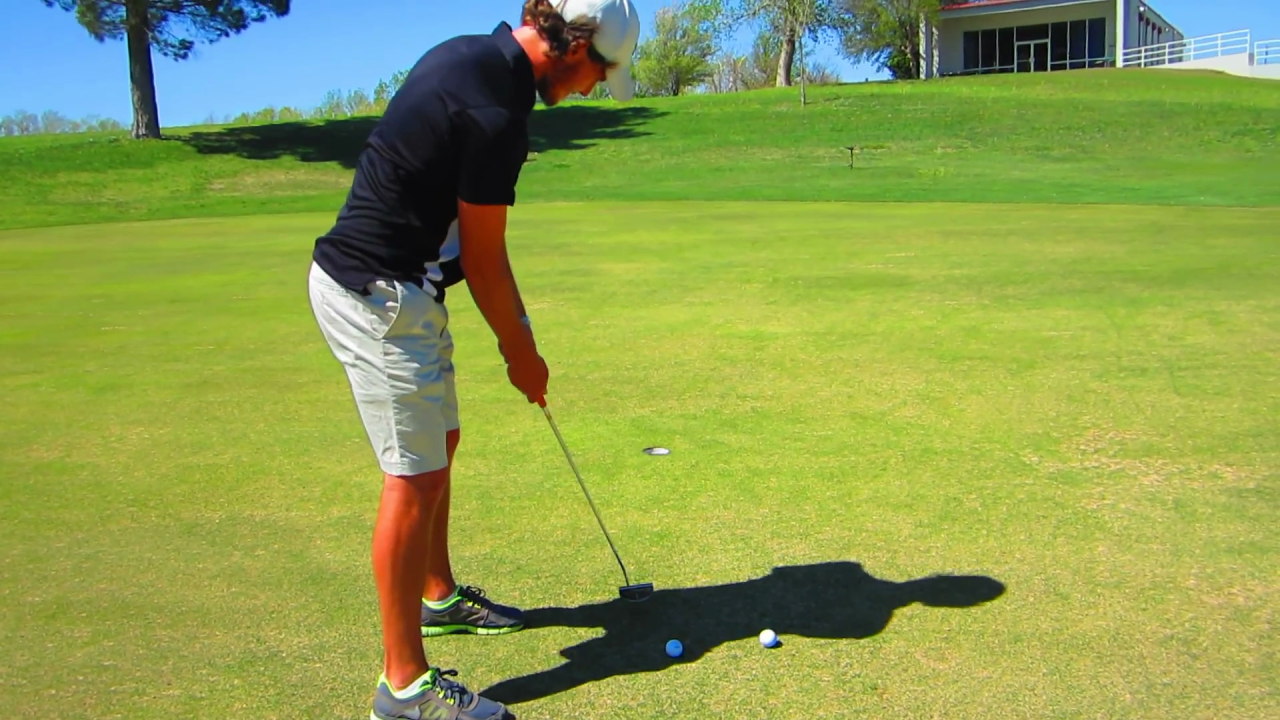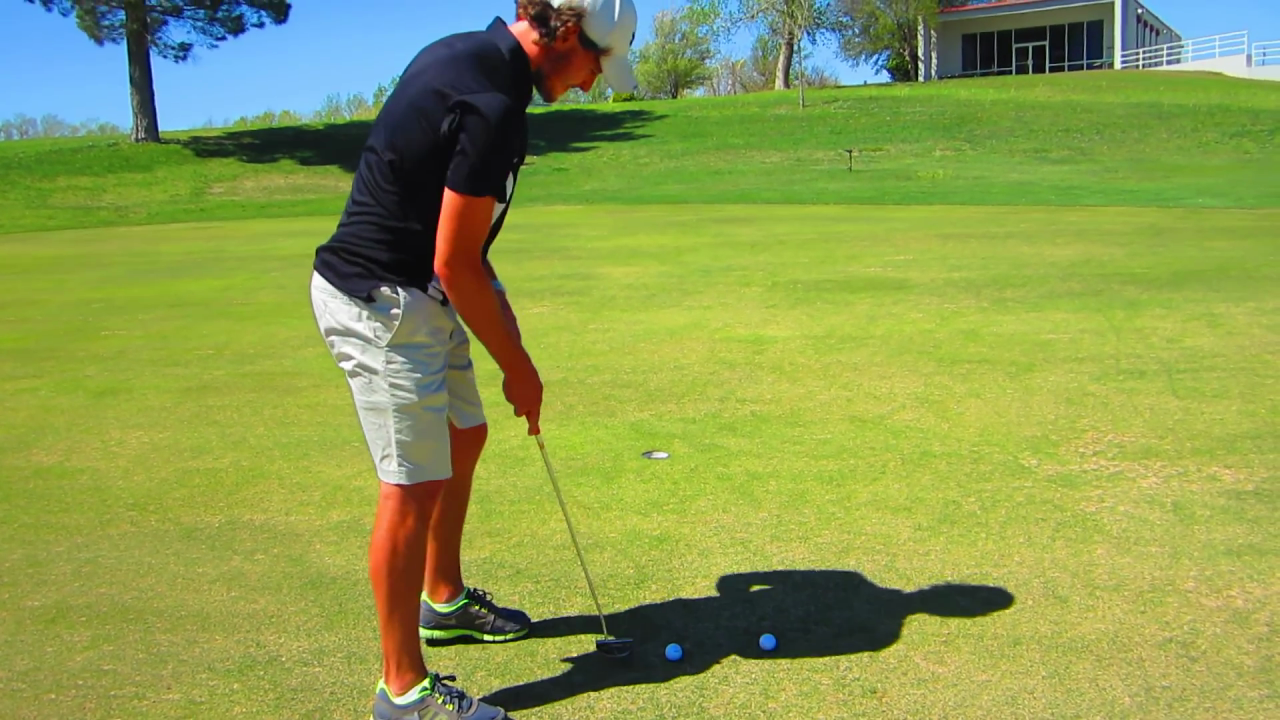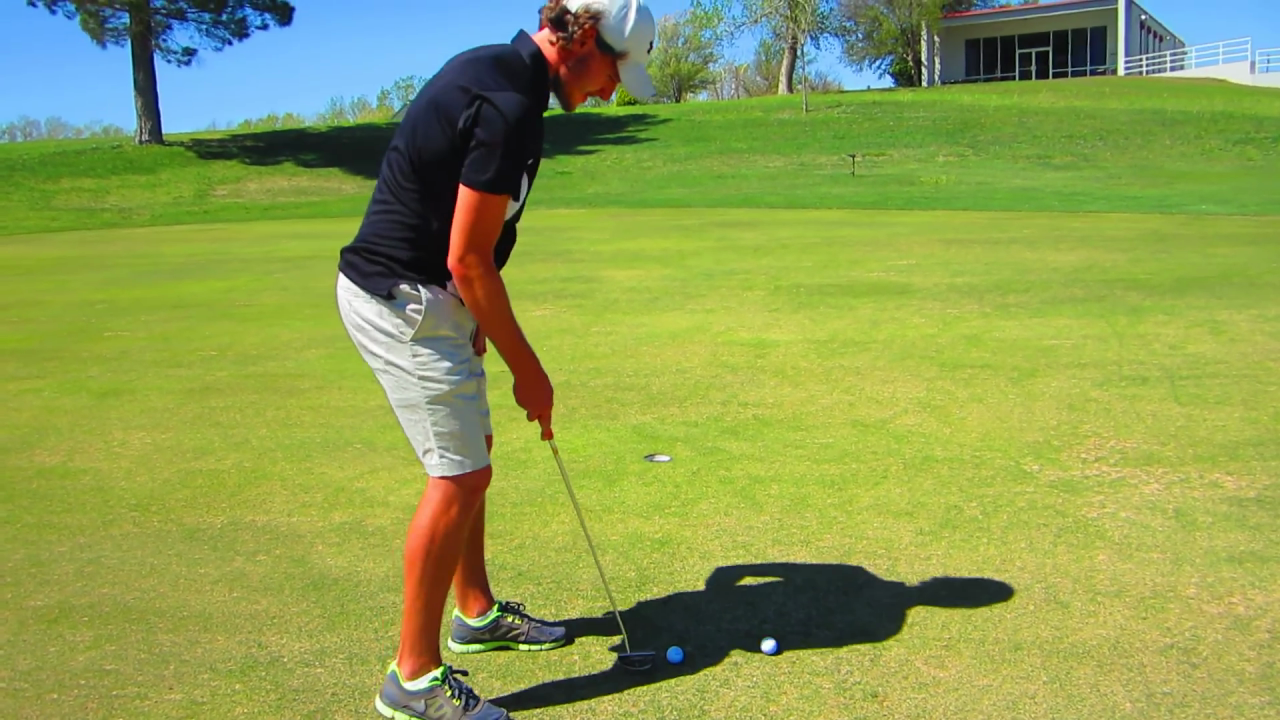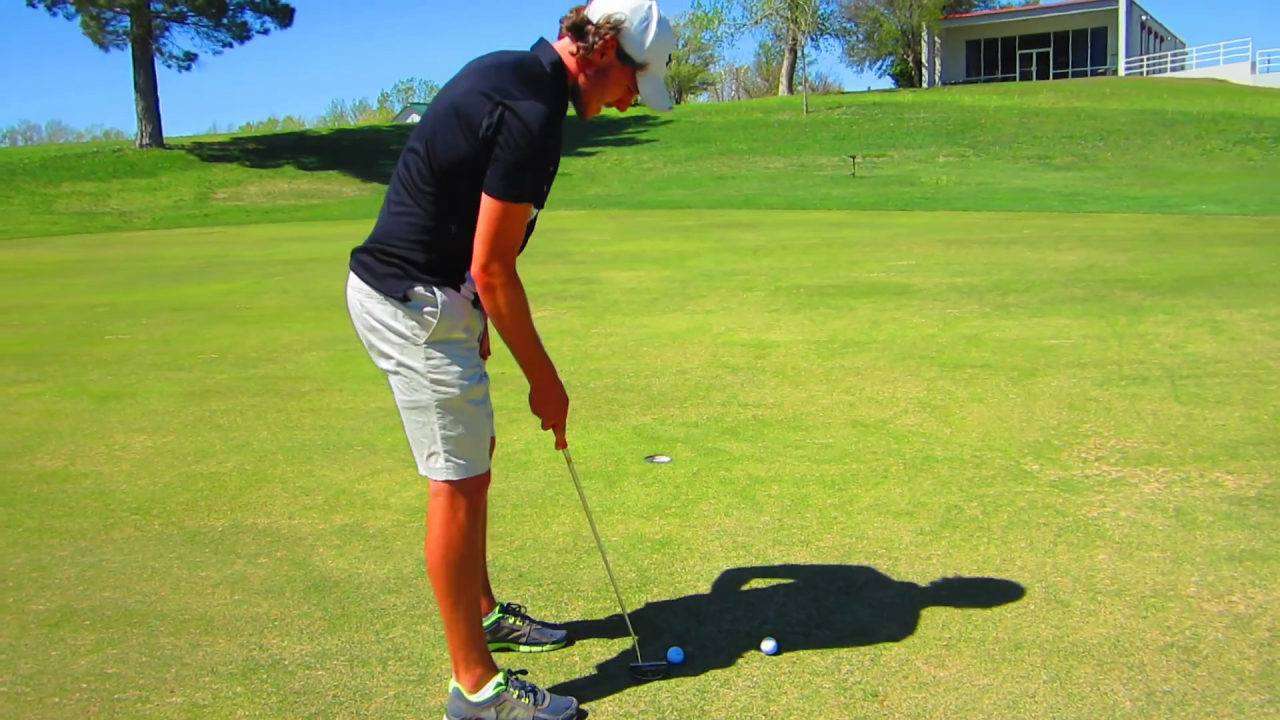
dt=0.3s
person 1, frame 1
right shoulder: (496, 113)
left elbow: (481, 234)
right elbow: (480, 264)
left wrist: (519, 320)
right wrist: (521, 354)
left hip: (397, 285)
right hip: (377, 295)
left knee: (437, 449)
right knee: (413, 476)
left ankle: (438, 596)
person 1, frame 2
right shoulder: (494, 105)
right elbow: (451, 264)
left wrist: (497, 307)
right wrist: (517, 364)
left hip: (405, 292)
right hip: (383, 302)
left knee: (463, 439)
right knee: (414, 486)
left ankle: (445, 599)
person 1, frame 3
left shoulder: (488, 67)
right shoulder: (510, 107)
right elbow: (469, 261)
left wrist: (468, 319)
right wrist: (526, 367)
left hip: (416, 289)
right hip: (402, 300)
left knee: (465, 463)
right knee: (458, 477)
left ankle: (476, 612)
person 1, frame 4
left shoulder: (505, 70)
right shoulder: (532, 116)
right elbow: (493, 268)
left wrist: (474, 321)
right wrist: (543, 379)
left hip: (417, 289)
right hip: (412, 302)
left knee: (470, 463)
right knee: (458, 483)
left ankle: (482, 612)
